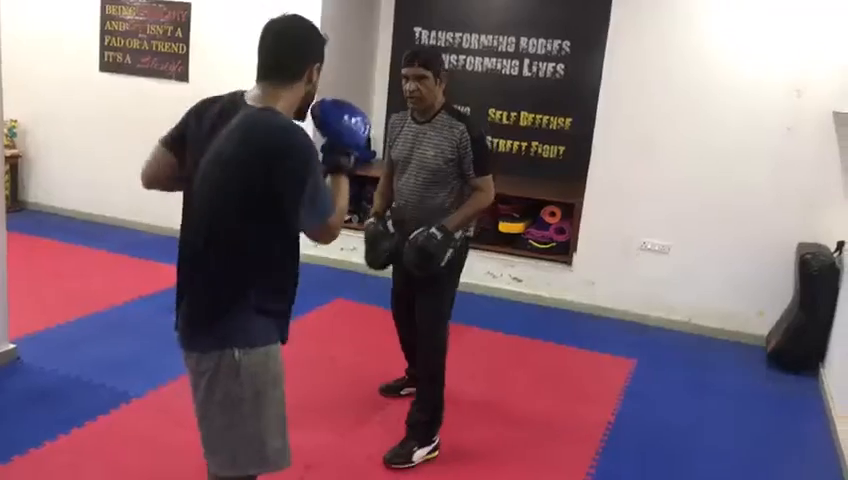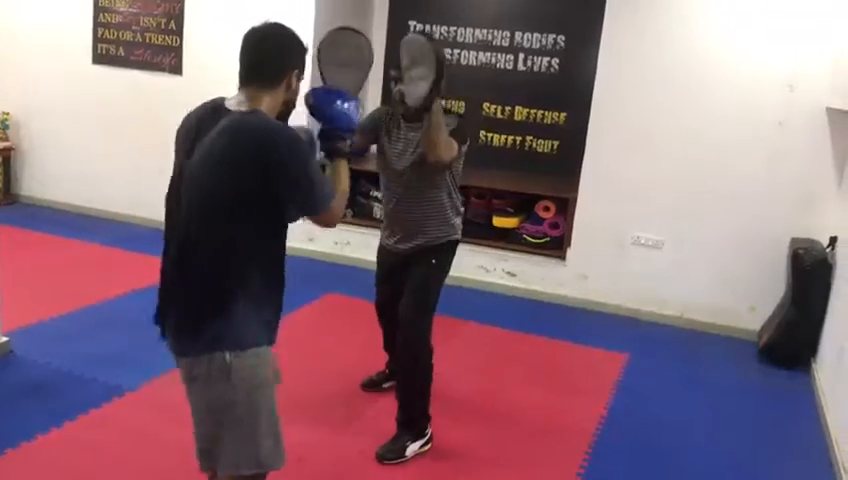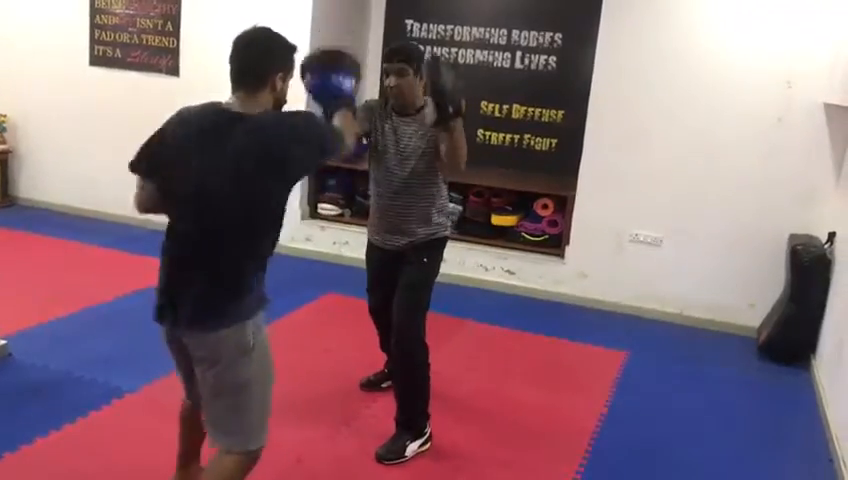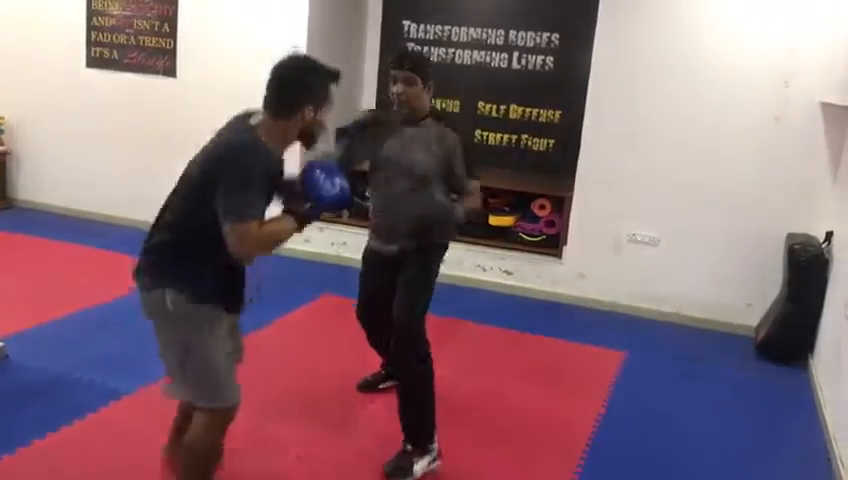
dt=0.5s
person 1, frame 1
left shoulder: (212, 111)
right shoulder: (287, 142)
left elbow: (152, 174)
right elbow: (327, 229)
right wrist: (339, 169)
left hip: (204, 308)
right hip: (239, 327)
person 1, frame 2
left shoulder: (200, 119)
right shoulder: (276, 140)
right elbow: (330, 214)
right wrist: (338, 151)
left hip: (191, 310)
right hip: (225, 327)
person 1, frame 3
left shoulder: (184, 123)
right shoulder: (289, 132)
left elbow: (146, 198)
right elbow: (344, 137)
right wrist: (343, 99)
left hip: (177, 299)
right hip: (231, 312)
left knee: (204, 394)
person 1, frame 4
left shoulder: (254, 130)
right shoulder: (246, 155)
right elbow: (245, 245)
right wrist: (300, 215)
left hip: (200, 277)
right hip: (179, 285)
left knee: (211, 380)
right knee: (218, 405)
person 2, frame 1
left shoulder: (462, 131)
right shoulder: (396, 123)
left elbow: (485, 194)
right elbow: (387, 177)
left wrist: (444, 228)
right wrist: (376, 219)
left hip: (444, 244)
right hip: (407, 239)
left knee: (431, 329)
right knee: (403, 312)
left ankle: (425, 434)
right ankle: (417, 376)
person 2, frame 2
left shoulder: (451, 127)
right shoulder: (384, 119)
left elbow: (438, 156)
right elbow: (348, 140)
left wrist: (430, 103)
left hip: (434, 242)
right hip: (393, 239)
left knee: (414, 324)
right knee: (387, 309)
left ankle: (415, 429)
right ankle: (396, 369)
person 2, frame 3
left shoulder: (438, 118)
right shoulder: (374, 112)
left elbow: (454, 164)
left wrist: (450, 117)
left hip: (425, 239)
right hip: (382, 237)
left knee: (408, 324)
right knee: (380, 310)
left ankle: (415, 429)
right ankle: (396, 368)
person 2, frame 4
left shoulder: (446, 138)
right shoulder: (380, 125)
left elbow: (470, 192)
right elbow: (348, 160)
left wrist: (454, 215)
right wrist: (353, 136)
left hip: (423, 246)
right hip: (381, 243)
left knee: (407, 325)
right knee: (370, 312)
left ankle: (422, 444)
right ankle: (394, 368)
